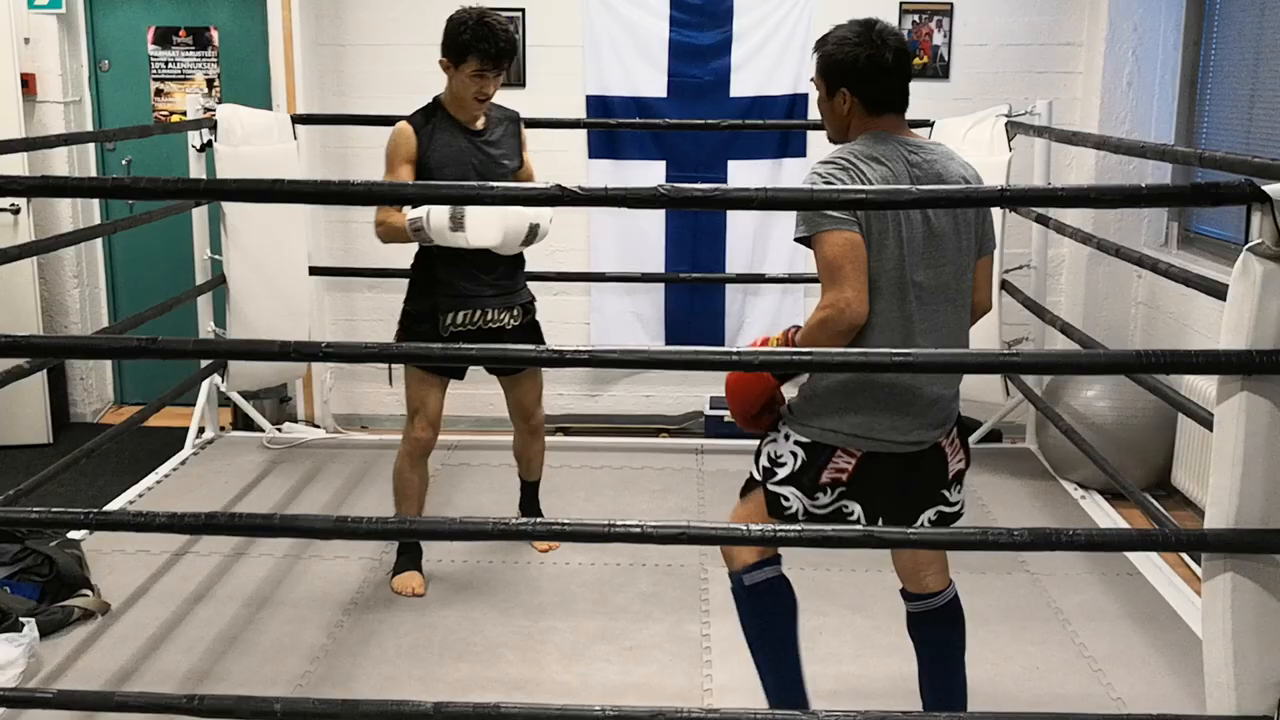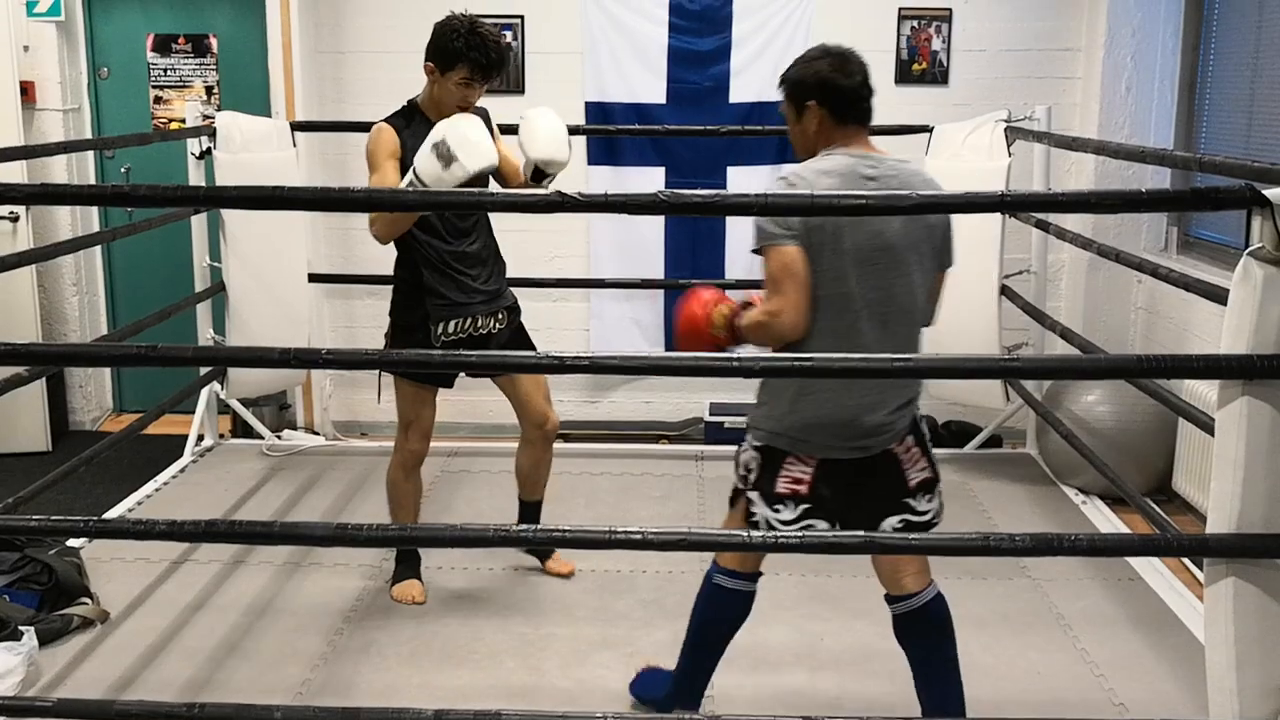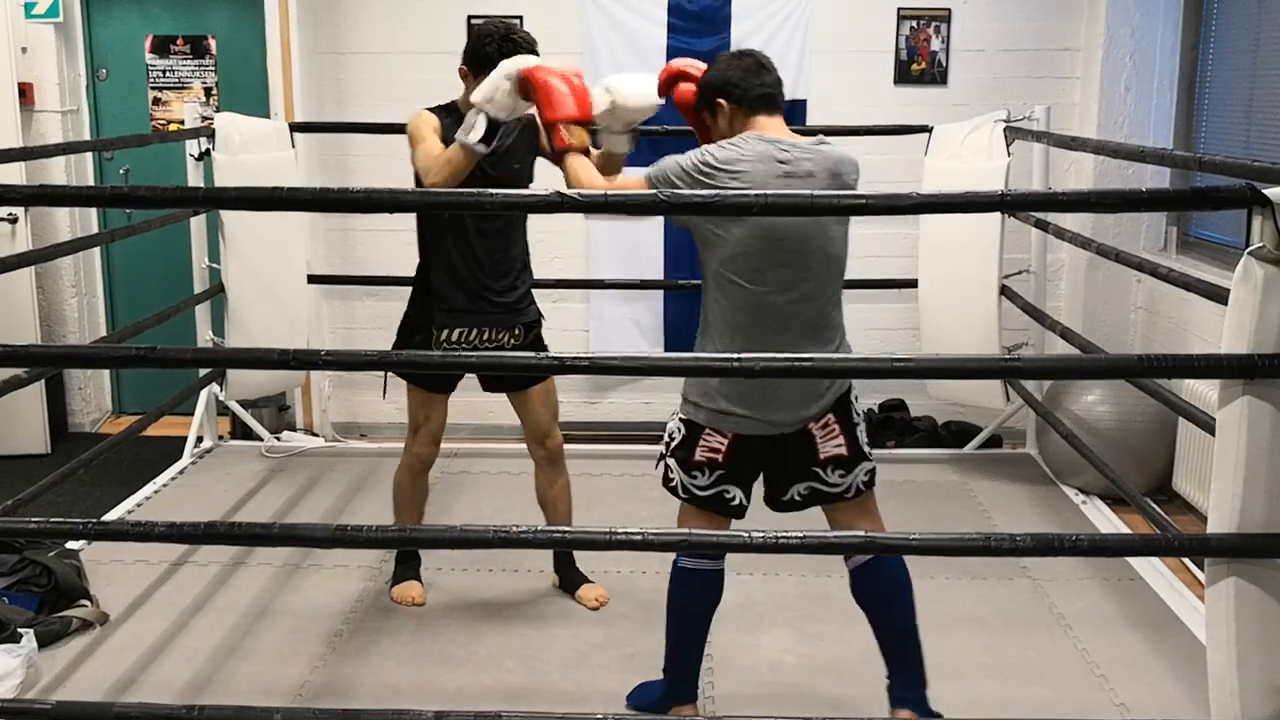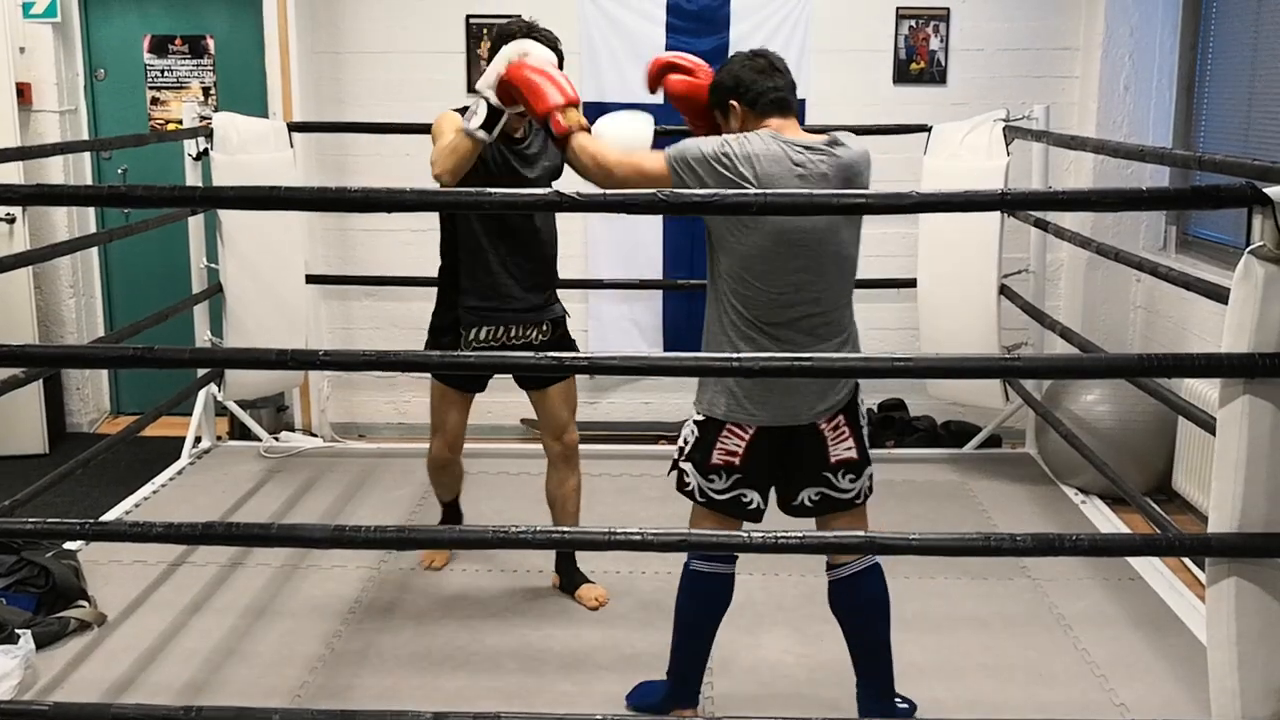
dt=0.3s
person 1, frame 1
left shoulder: (838, 174)
right shoulder: (962, 176)
left elbow: (846, 309)
right elbow: (978, 300)
left wrist: (782, 354)
left hip: (841, 423)
right hip: (930, 420)
left knee: (746, 545)
right knee: (926, 577)
left ankle: (791, 712)
right ankle: (948, 710)
person 1, frame 2
left shoulder: (796, 190)
right shoulder: (924, 191)
left elbow: (787, 322)
right elbow: (923, 308)
left wrist: (732, 327)
left hip: (797, 429)
right hip: (890, 425)
left knee: (739, 558)
right knee: (908, 580)
person 1, frame 3
left shoulder: (711, 166)
right shoulder: (840, 165)
left elbow: (605, 189)
left wrist: (569, 135)
right wrist: (707, 98)
left hip: (728, 402)
right hip: (821, 395)
left knee: (701, 540)
right knee: (865, 533)
person 1, frame 4
left shoulder: (723, 160)
right shoulder: (852, 161)
left elbow: (611, 169)
left wrist: (562, 119)
right wrist: (710, 97)
left hip: (740, 402)
right hip: (829, 396)
left knee: (713, 545)
right knee: (850, 546)
person 2, frame 1
left shoulder: (510, 124)
right shoulder: (412, 134)
right elbow: (386, 226)
left wrist: (533, 220)
right wrist: (430, 223)
left hip: (508, 299)
right hip: (439, 305)
left knee: (530, 421)
right knee: (421, 435)
left ankle: (529, 504)
right ankle: (408, 552)
person 2, frame 2
left shoulder: (479, 124)
right shoulder: (391, 134)
left elbow: (517, 184)
right elbow: (383, 228)
left wrist: (542, 166)
right wrist: (426, 176)
left hip: (491, 301)
right hip: (425, 311)
left knee: (543, 422)
right knee: (413, 444)
left ankle: (531, 530)
right ankle: (406, 559)
person 2, frame 3
left shoulder: (533, 126)
right shoulder: (430, 124)
left elbow: (596, 169)
right elbow: (437, 180)
left wrist: (620, 132)
right wrist: (484, 119)
left hip: (512, 315)
right hip: (441, 316)
left knee: (547, 445)
right knee: (422, 449)
left ankle: (566, 566)
right ankle: (407, 561)
person 2, frame 4
left shoulder: (550, 130)
right shoulder: (454, 123)
right elbow: (445, 172)
right wrist: (492, 104)
left hip: (538, 313)
right hip: (466, 315)
left knee: (563, 443)
right knee: (445, 447)
left ankle: (566, 565)
right ankle: (451, 518)
